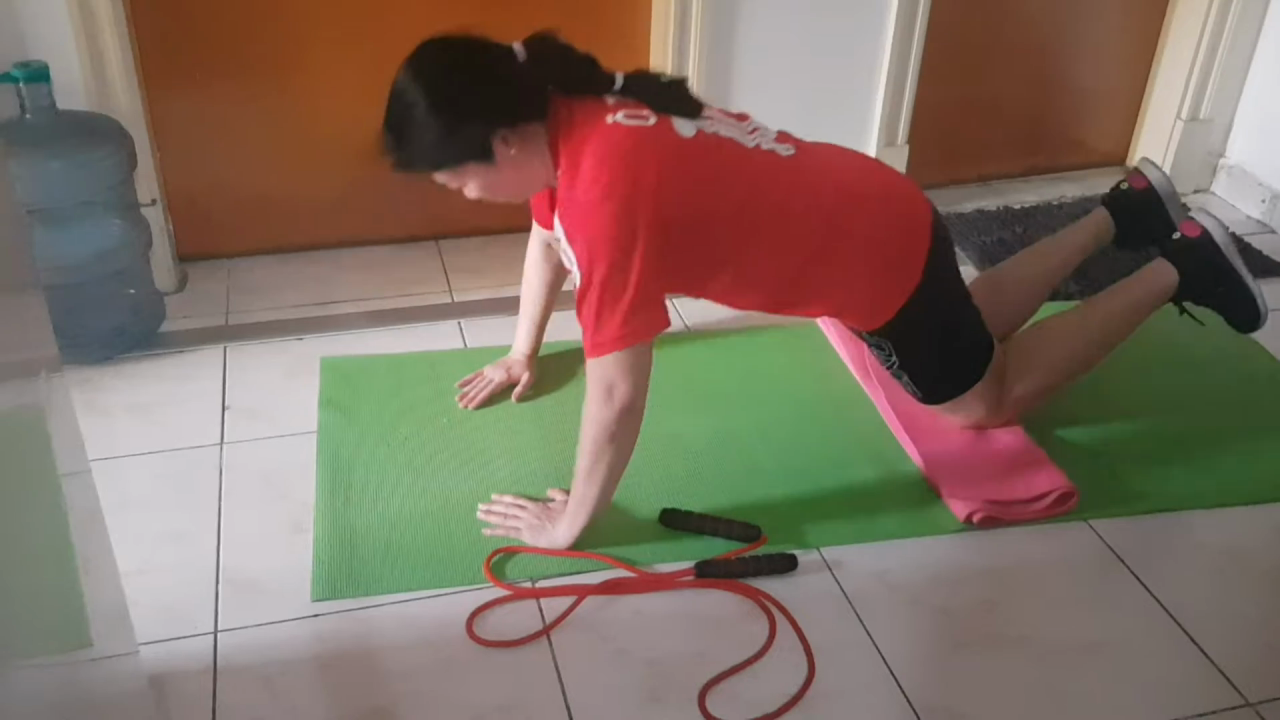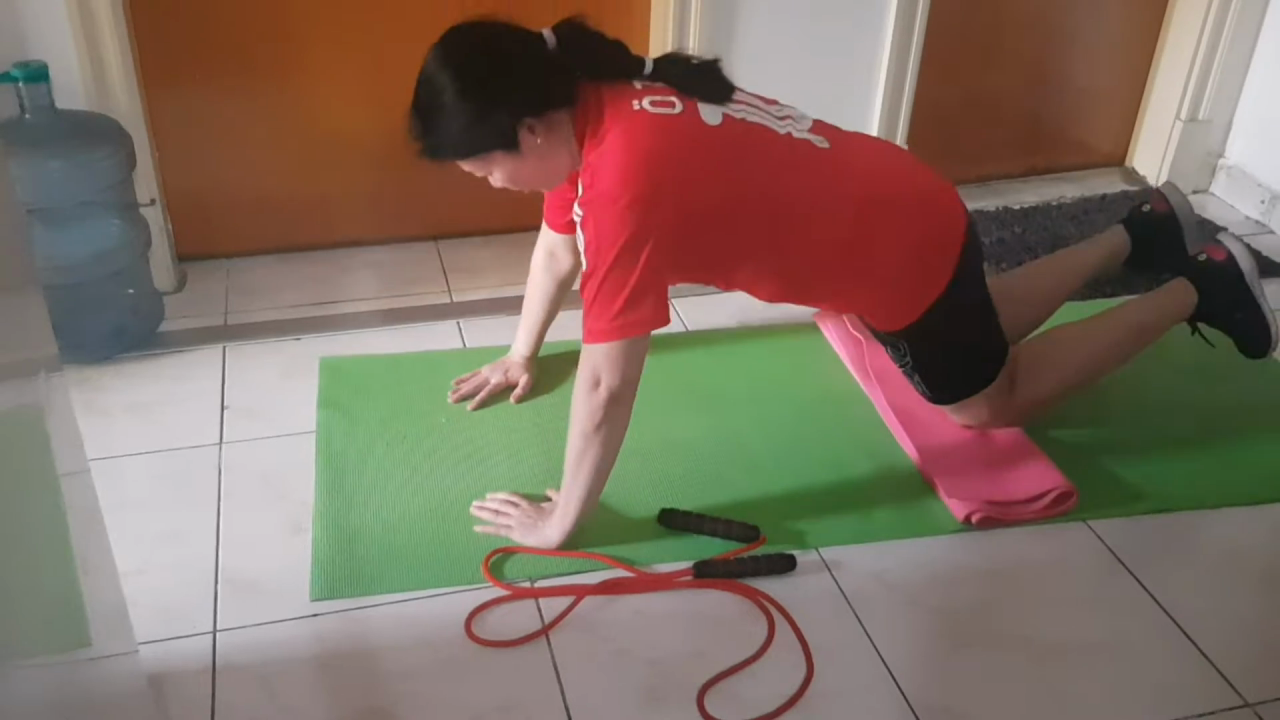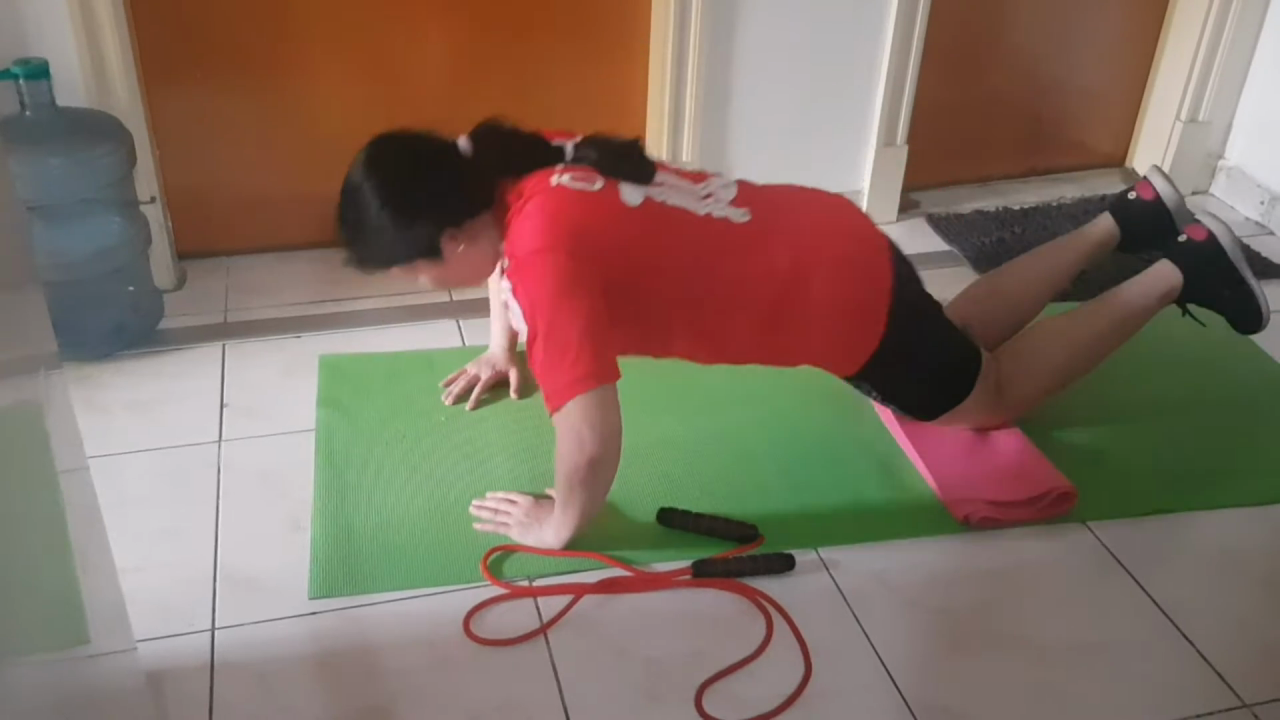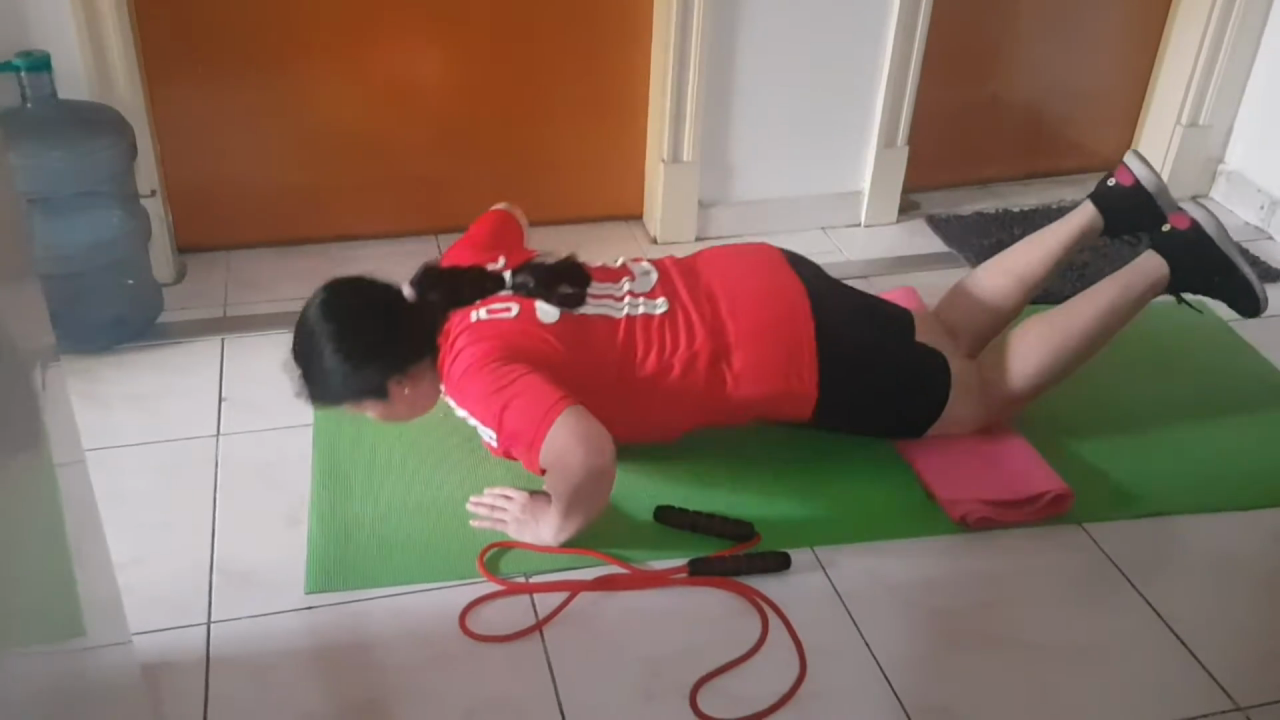
dt=0.4s
person 1, frame 1
left shoulder: (605, 186)
right shoulder: (559, 120)
left elbow: (617, 396)
right elbow: (548, 244)
left wrist: (571, 521)
right wrist: (521, 356)
left hip: (879, 250)
right hip: (851, 214)
left knee: (992, 398)
right knee: (969, 334)
left ankle: (1175, 266)
right ankle: (1122, 212)
person 1, frame 2
left shoulder: (623, 177)
right shoulder: (586, 107)
left elbow: (607, 386)
right elbow: (558, 240)
left wrist: (561, 519)
right wrist: (521, 355)
left hip: (905, 245)
right hip: (881, 202)
left knee: (997, 399)
right knee: (981, 335)
left ankle: (1196, 287)
right ankle: (1139, 232)
person 1, frame 3
left shoulder: (540, 257)
right shoulder: (512, 173)
left elbow: (594, 442)
left wrist: (559, 522)
right wrist: (505, 347)
left hip: (843, 295)
right hip: (817, 237)
left knee: (993, 393)
right knee: (965, 334)
left ankle: (1176, 273)
right ankle: (1127, 218)
person 1, frame 4
left shoulder: (473, 373)
right shoulder: (455, 287)
left elbow: (588, 456)
right elbow: (505, 215)
left wrist: (554, 522)
left hip: (777, 350)
right hip: (753, 284)
left knee: (983, 391)
right knee: (948, 334)
left ankle: (1165, 260)
right ankle: (1112, 205)
